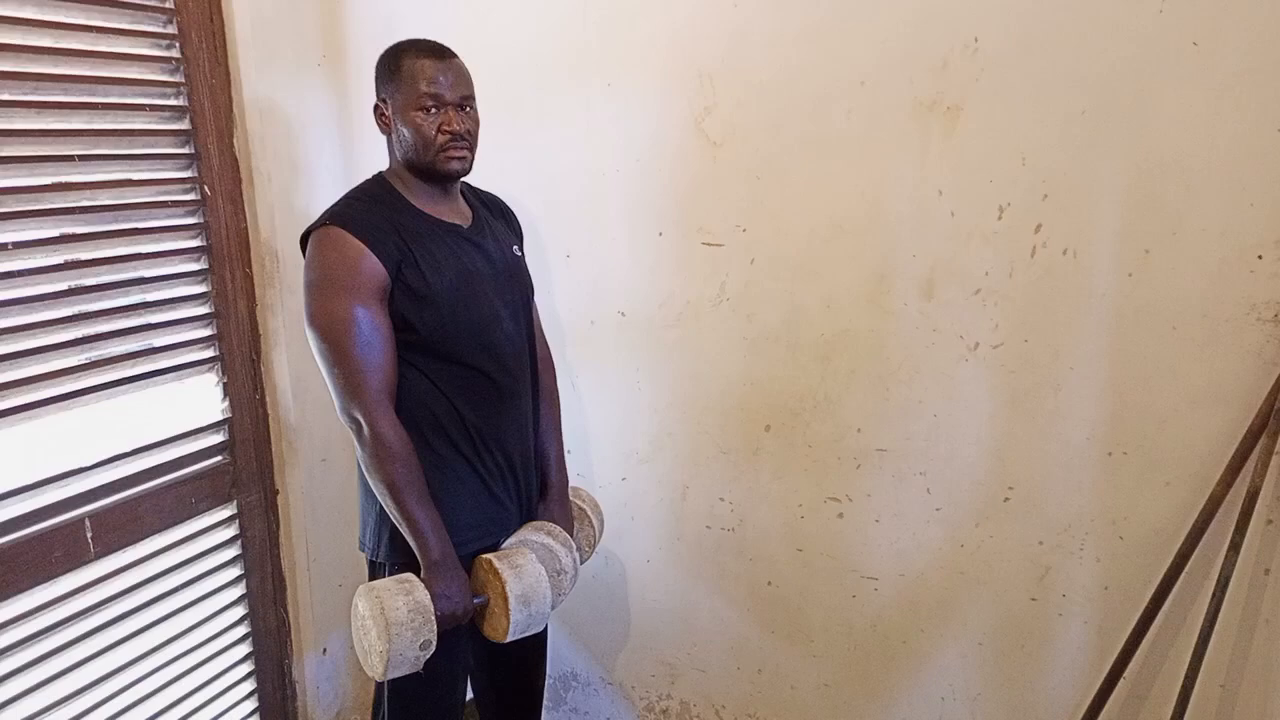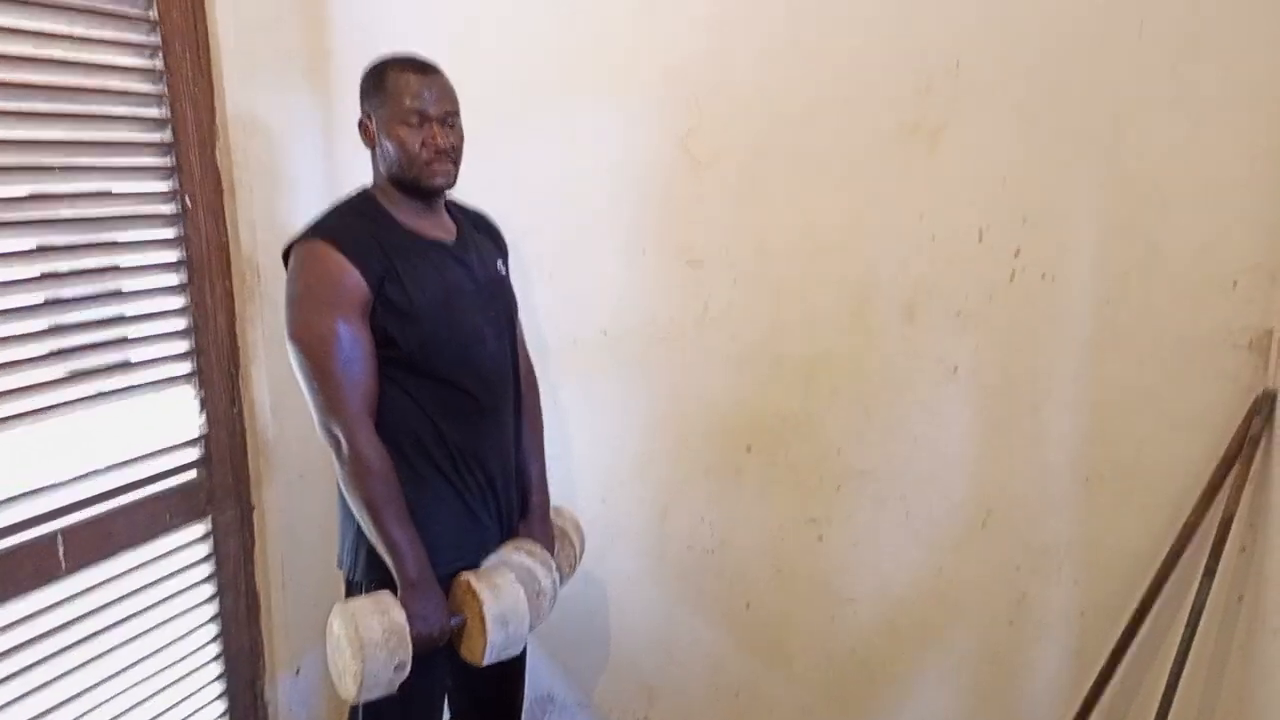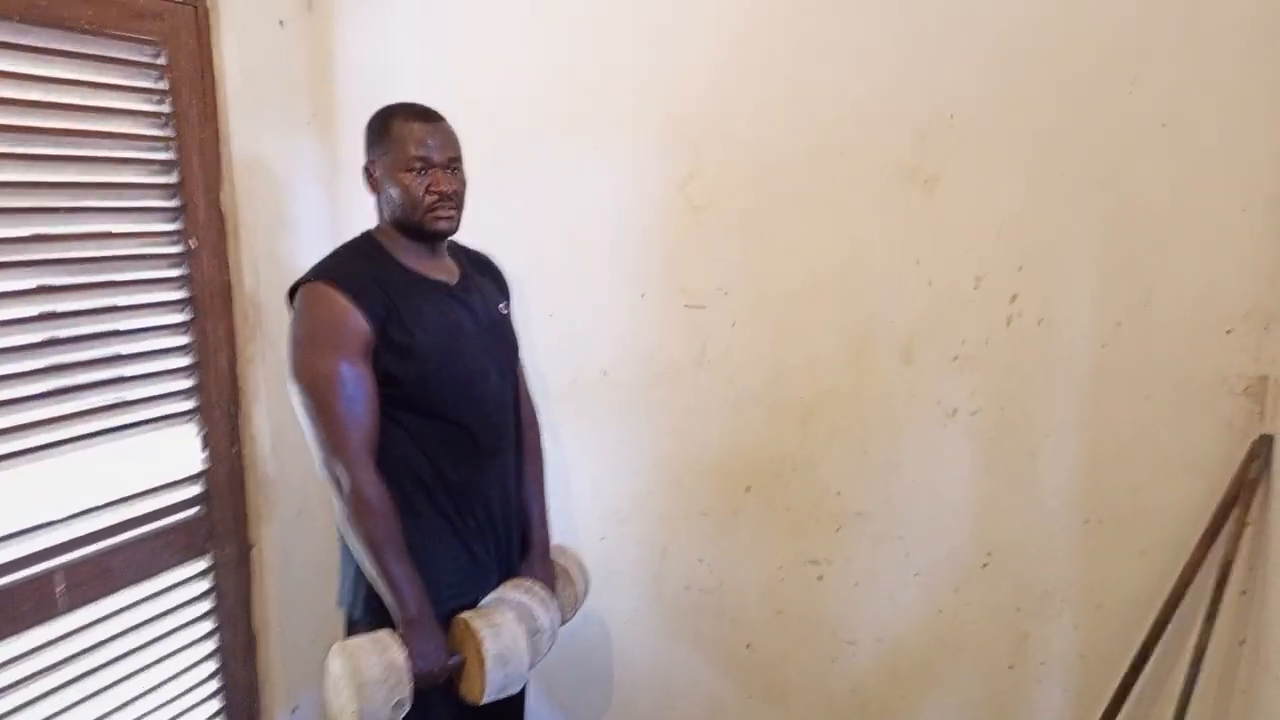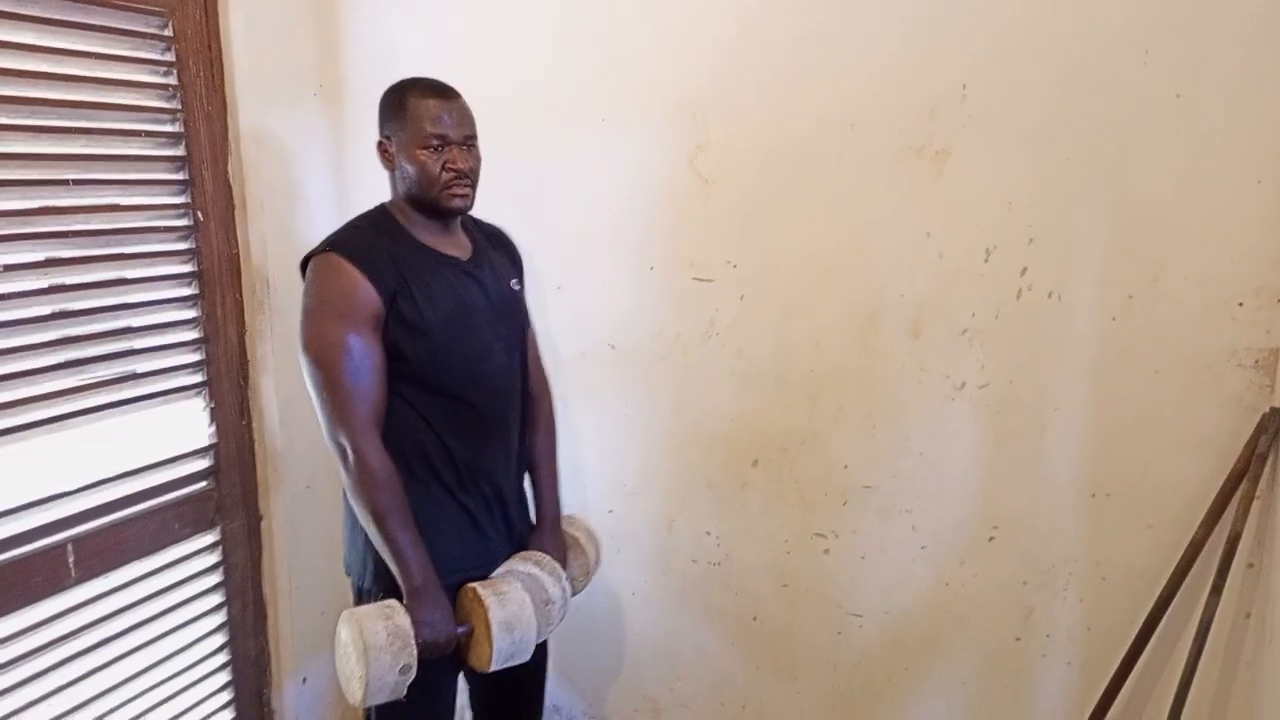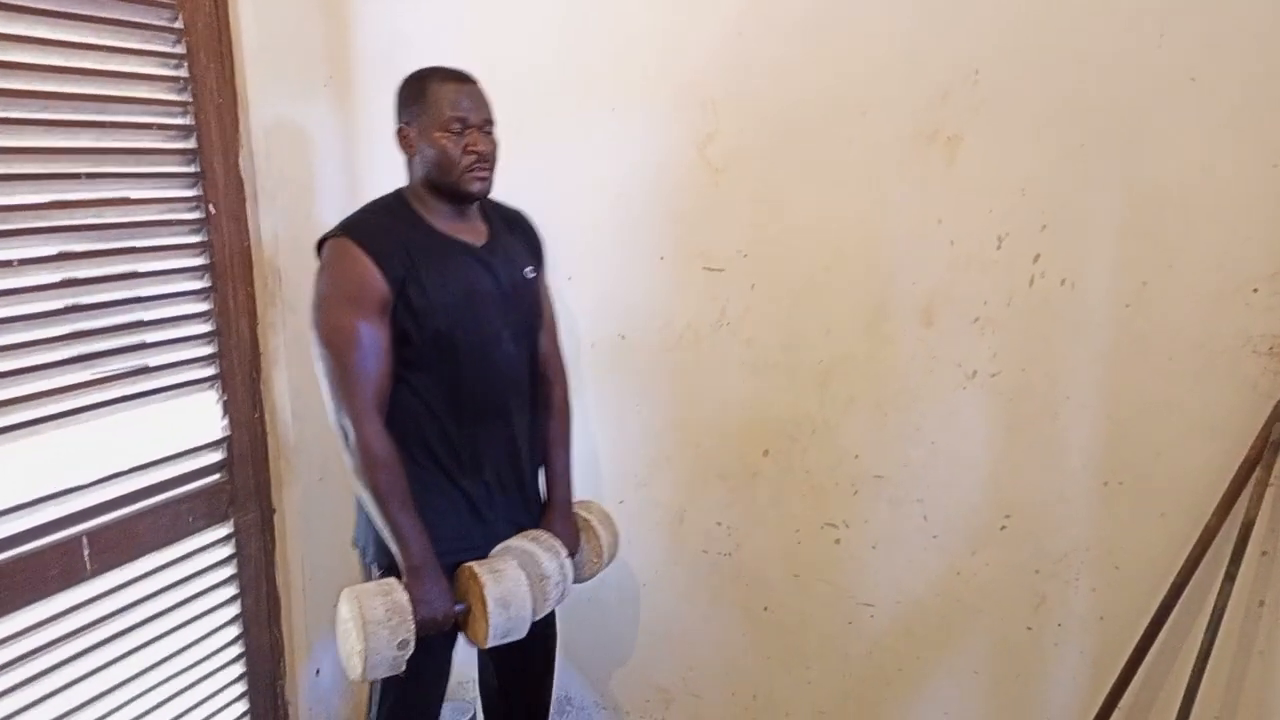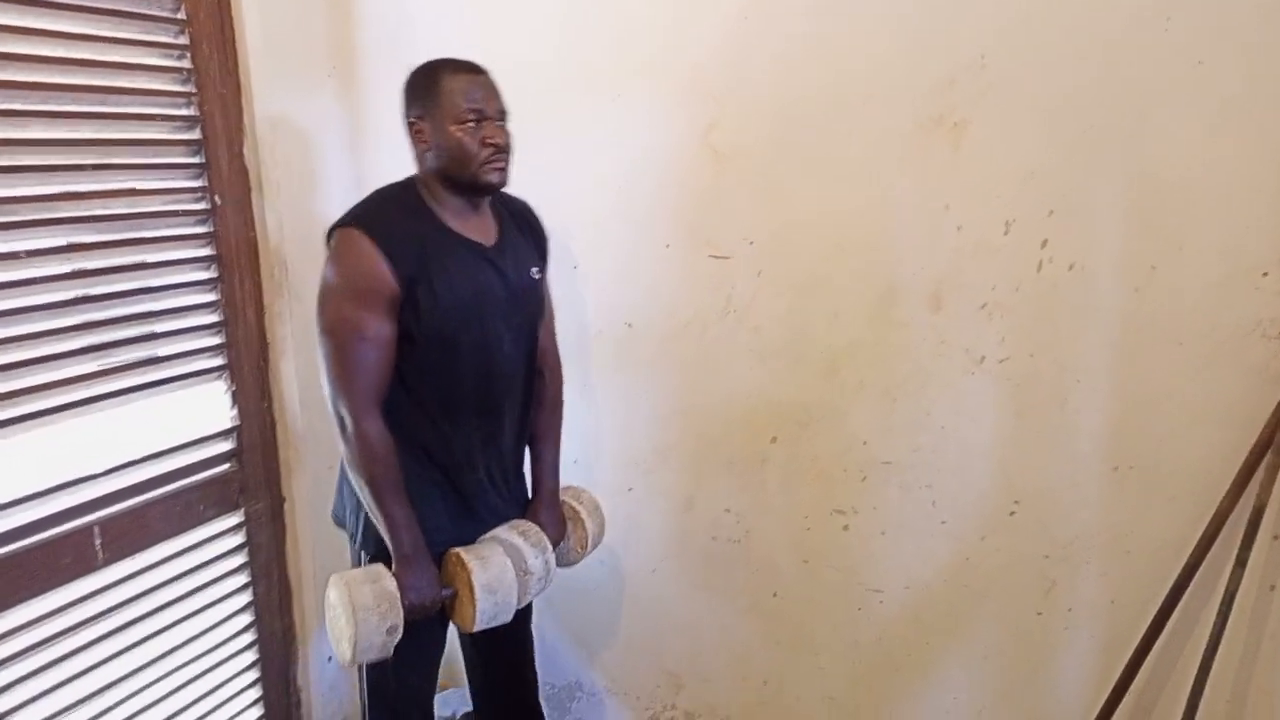
dt=0.4s
person 1, frame 1
left shoulder: (497, 216)
right shoulder: (350, 241)
right elbow: (370, 417)
left wrist: (556, 489)
right wrist: (437, 558)
left hip: (519, 512)
right hip: (425, 532)
person 1, frame 2
left shoulder: (482, 234)
right shoulder: (334, 256)
right elbow: (351, 433)
left wrist: (537, 509)
right wrist: (413, 576)
left hip: (499, 535)
right hip: (407, 553)
person 1, frame 3
left shoulder: (485, 276)
right shoulder: (337, 299)
right elbow: (352, 472)
left wrist: (538, 549)
right wrist: (412, 616)
left hip: (499, 575)
right hip: (406, 590)
person 1, frame 4
left shoulder: (498, 250)
right shoulder: (348, 270)
right elbow: (358, 444)
left wrist: (549, 521)
right wrist: (419, 584)
left hip: (505, 537)
right hip: (413, 552)
person 1, frame 5
left shoulder: (518, 234)
right shoulder: (362, 254)
right elbow: (361, 424)
left wrist: (559, 504)
right wrist: (418, 563)
left hip: (516, 518)
right hip: (419, 529)
person 1, frame 6
left shoulder: (524, 226)
right shoulder: (373, 244)
right elbow: (358, 415)
left wrist: (547, 495)
right wrist: (408, 552)
left hip: (499, 505)
right hip: (408, 512)
